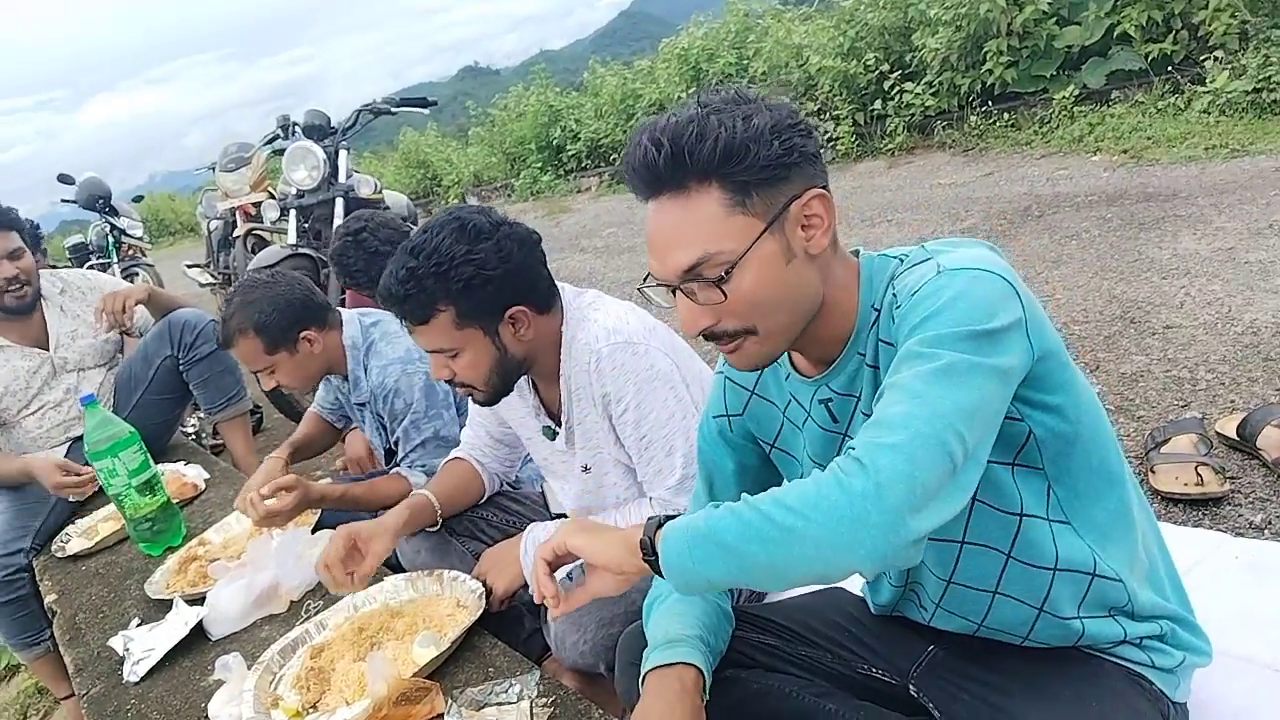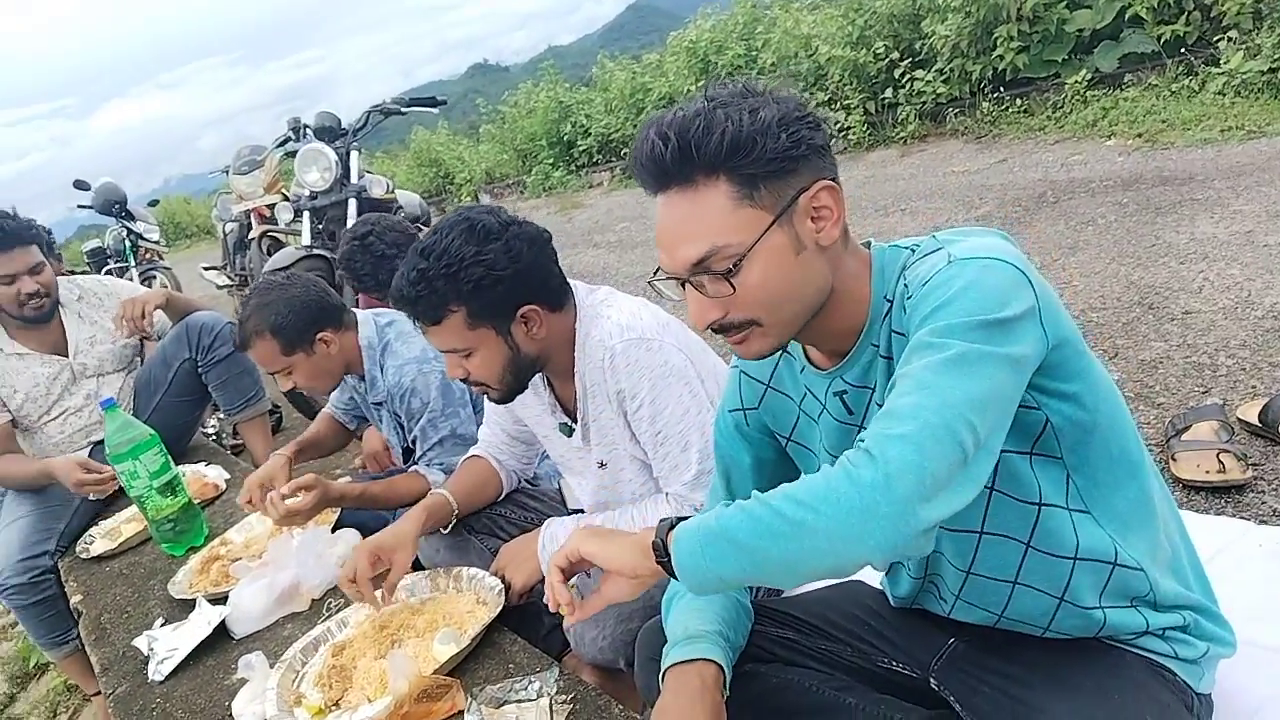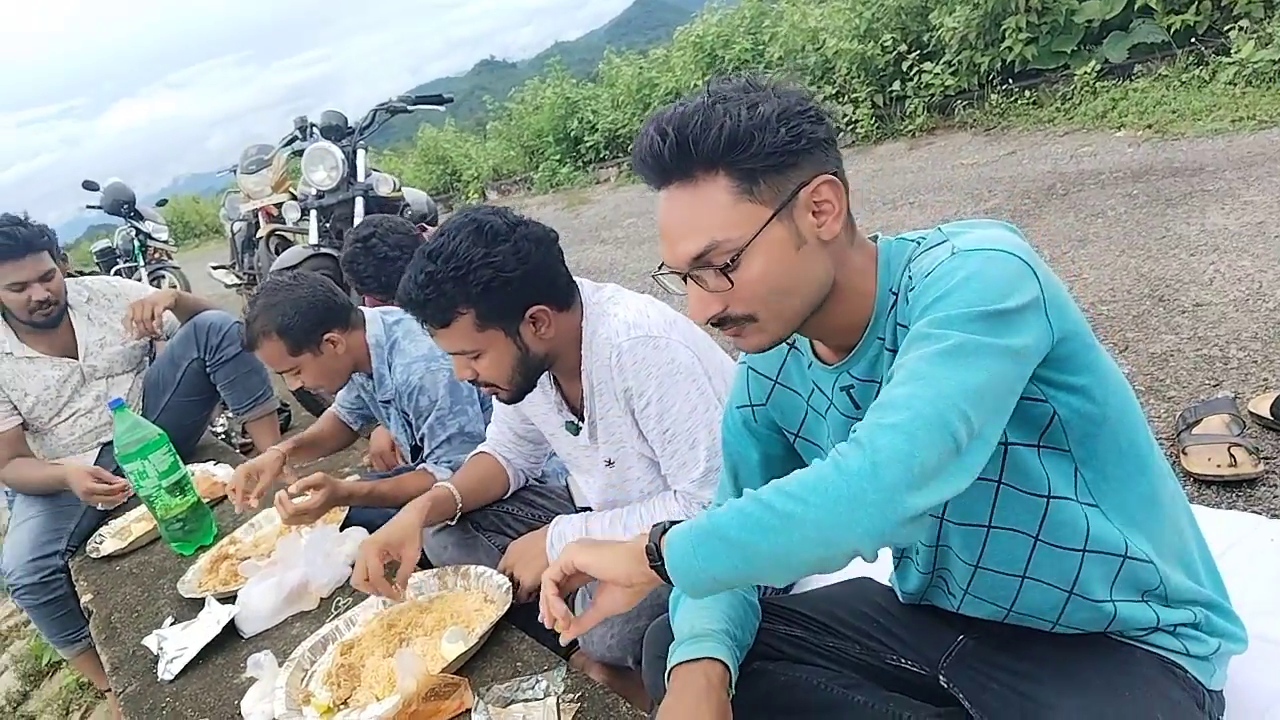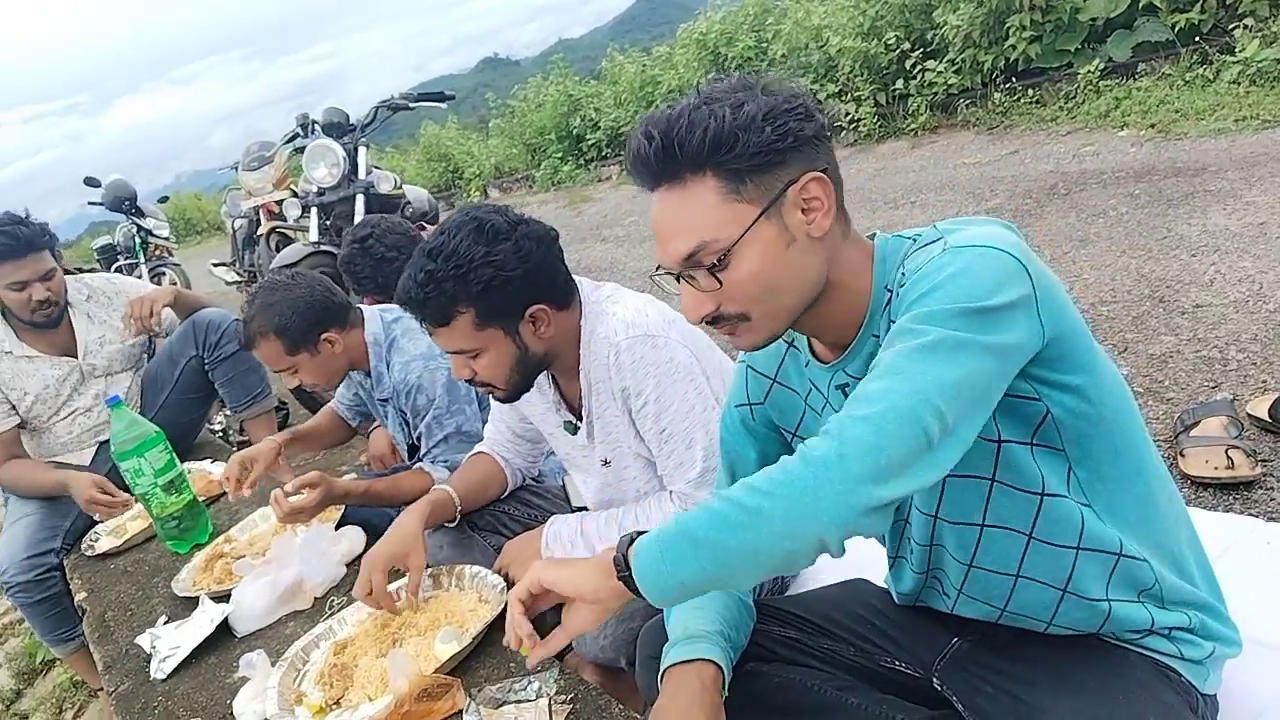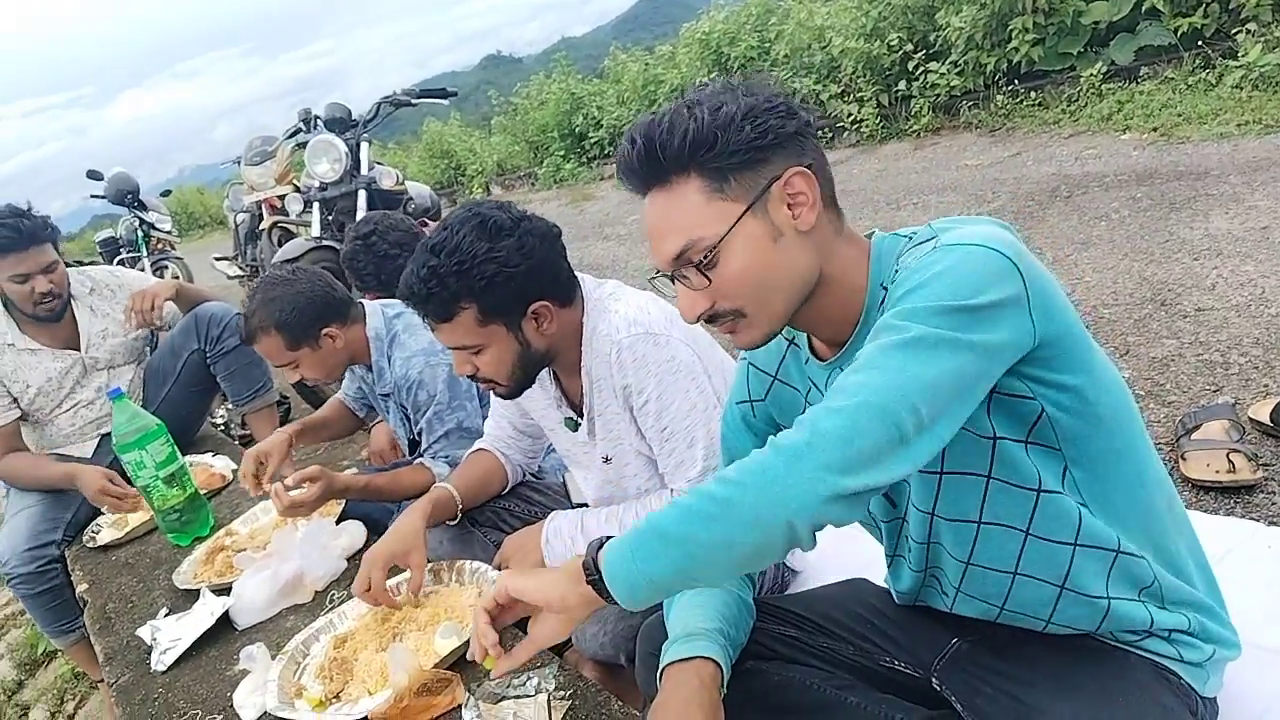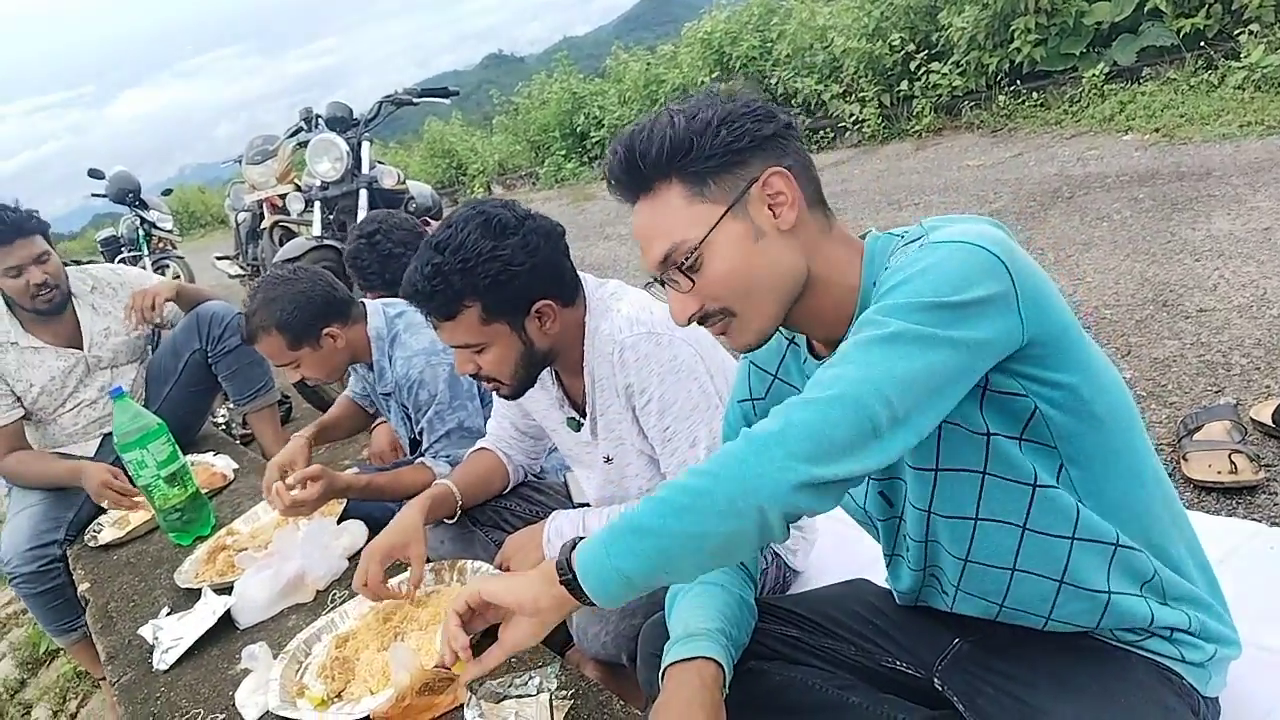
dt=0.1s
person 1, frame 1
left shoulder: (959, 293)
right shoulder: (749, 378)
left elbow: (875, 517)
right elbow: (713, 547)
left wrist: (647, 544)
left hip: (1087, 656)
right hip: (906, 632)
right knee: (650, 654)
person 1, frame 2
left shoulder: (969, 284)
right shoulder: (765, 371)
left elbow: (885, 507)
right elbow: (728, 539)
left wrist: (660, 547)
left hip: (1108, 649)
right hip: (926, 624)
right knee: (668, 650)
person 1, frame 3
left shoulder: (977, 276)
right shoulder: (770, 367)
left elbow: (880, 496)
right elbow: (742, 528)
left wrist: (657, 554)
left hip: (1118, 645)
right hip: (935, 621)
right knee: (674, 647)
person 1, frame 4
left shoulder: (968, 274)
right shoulder: (769, 364)
left elbow: (844, 489)
right elbow: (729, 529)
left wrist: (625, 567)
left hip: (1112, 650)
right hip: (930, 623)
right knee: (667, 652)
person 1, frame 5
left shoulder: (965, 269)
right shoulder: (771, 364)
left elbow: (815, 480)
right elbow: (741, 514)
left wrist: (598, 575)
left hip: (1115, 650)
right hip: (929, 626)
right knee: (670, 648)
person 1, frame 6
left shoulder: (952, 268)
right shoulder: (772, 362)
left elbow: (786, 470)
right elbow: (727, 518)
left wrist: (571, 575)
left hip: (1115, 651)
right hip: (932, 625)
right knee: (665, 651)
person 2, frame 1
left shoulder: (82, 287)
left elbow: (191, 332)
left wrist: (148, 295)
left hip: (121, 426)
left knee: (193, 325)
left ankle: (253, 473)
person 2, frame 2
left shoulder: (99, 292)
left elbow: (208, 338)
left wrist: (165, 298)
right wrist: (56, 468)
left hip: (139, 428)
right hip: (54, 471)
left knee: (208, 327)
person 2, frame 3
left shoulder: (107, 294)
left elbow: (214, 335)
left wrist: (174, 299)
right wrist: (69, 475)
left hip: (149, 428)
right hip: (67, 472)
left knee: (218, 327)
person 2, frame 4
left shoulder: (107, 291)
left elbow: (213, 335)
left wrist: (172, 296)
right wrist: (69, 482)
left hip: (147, 427)
right hip: (65, 472)
left knee: (217, 324)
person 2, frame 5
left shoulder: (108, 283)
left elbow: (220, 324)
left wrist: (174, 289)
right wrist: (77, 476)
left hip: (148, 420)
right hip: (66, 464)
left knee: (218, 317)
person 2, frame 6
left shoulder: (109, 281)
left elbow: (221, 326)
left wrist: (175, 289)
right wrist: (81, 473)
left hip: (150, 420)
right hip: (68, 463)
left knee: (219, 316)
left ankle: (281, 459)
person 3, frame 1
left shoulder: (621, 352)
right shoulder: (501, 352)
left elbow: (687, 515)
right elbow: (485, 458)
left wrist: (534, 550)
right wrist: (400, 518)
left knee: (584, 626)
right knee: (423, 540)
right ankle: (561, 663)
person 3, frame 2
left shoulder: (634, 348)
right shoulder: (517, 349)
left elbow: (702, 510)
right elbow: (502, 456)
left wrist: (552, 546)
right wrist: (417, 519)
right hip: (605, 528)
left knee: (603, 623)
right knee: (441, 537)
right ankle: (580, 659)
person 3, frame 3
left shoulder: (644, 346)
right shoulder: (519, 345)
left elbow: (709, 507)
right elbow: (512, 453)
left wrist: (558, 544)
right wrist: (422, 511)
right hip: (614, 525)
left knee: (610, 620)
right knee: (449, 533)
right ankle: (590, 656)
person 3, frame 4
left shoulder: (640, 346)
right shoulder: (523, 348)
right elbow: (509, 453)
left wrist: (557, 543)
right wrist: (420, 515)
right hip: (622, 526)
left knee: (608, 619)
right ankle: (589, 660)
person 3, frame 5
left shoulder: (645, 342)
right shoulder: (521, 344)
right elbow: (508, 449)
left wrist: (556, 539)
right wrist: (423, 512)
right hip: (618, 525)
left knee: (606, 619)
right knee: (444, 530)
right ankle: (582, 656)
person 3, frame 6
left shoulder: (643, 341)
right shoulder: (524, 343)
right elbow: (510, 449)
left wrist: (557, 538)
right wrist: (424, 507)
right hip: (623, 525)
left knee: (607, 616)
right ankle: (586, 658)
person 4, frame 1
left shoulder: (400, 371)
right shoulder: (344, 337)
right elbow: (328, 416)
left wrist: (320, 495)
right wrist: (281, 457)
right hip: (417, 472)
person 4, frame 2
left shoulder: (417, 369)
right shoulder: (354, 336)
left elbow: (447, 479)
right elbow: (342, 416)
left wrist: (335, 494)
right wrist: (285, 455)
right hip: (426, 471)
person 4, frame 3
left shoulder: (424, 368)
right shoulder: (352, 330)
left elbow: (455, 476)
right elbow: (346, 416)
left wrist: (345, 493)
right wrist: (282, 452)
right hip: (441, 469)
person 4, frame 4
left shoulder: (422, 366)
right shoulder: (359, 341)
left elbow: (450, 475)
right elbow: (347, 413)
left wrist: (339, 491)
right wrist: (280, 442)
right hip: (437, 469)
person 4, frame 5
left shoulder: (424, 362)
right shoulder: (361, 330)
left elbow: (454, 472)
right elbow: (353, 404)
left wrist: (342, 486)
right wrist: (288, 434)
right hip: (439, 462)
person 4, frame 6
left shoulder: (425, 362)
right shoulder: (362, 329)
left elbow: (455, 471)
right elbow: (362, 402)
left wrist: (342, 485)
right wrist: (305, 437)
right hip: (442, 462)
